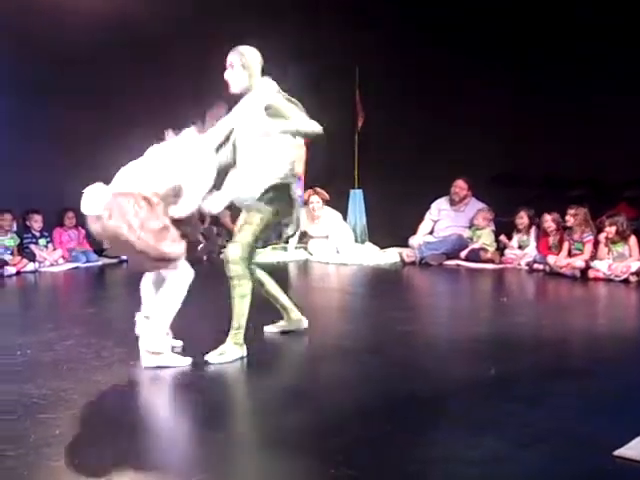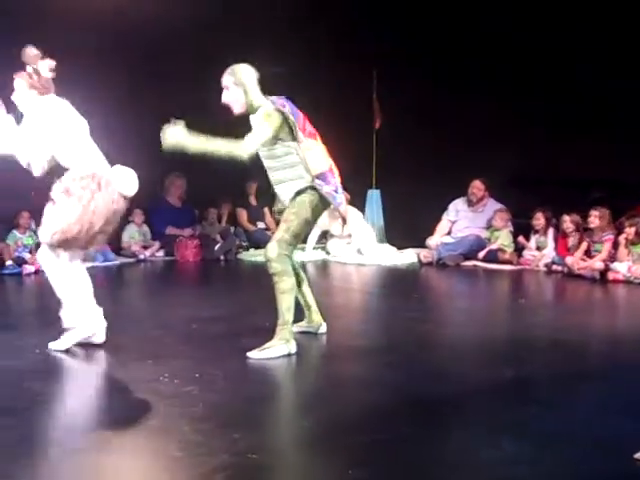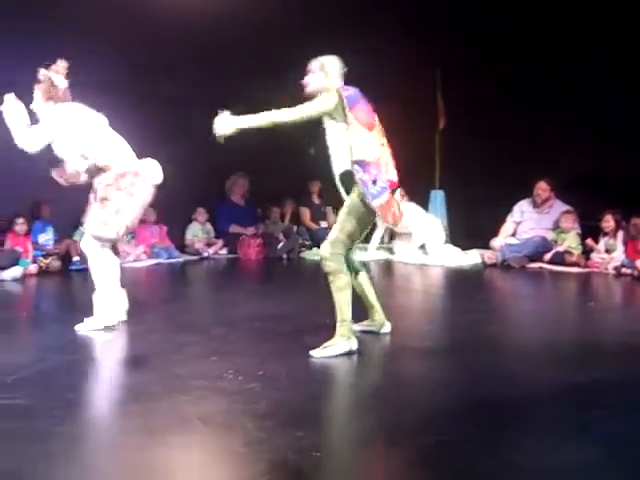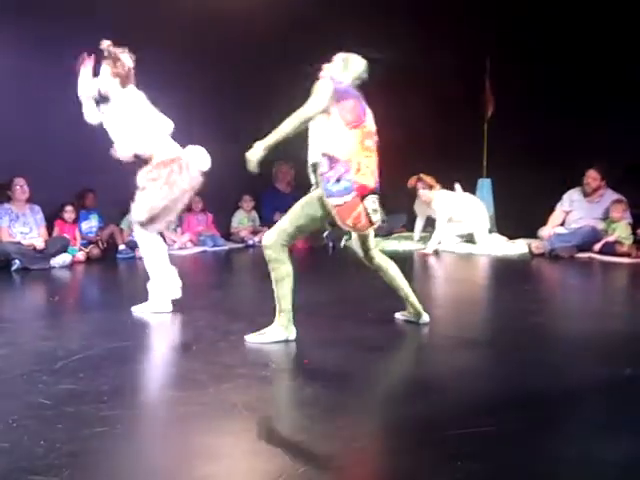
dt=0.7s
person 1, frame 1
left shoulder: (271, 100)
right shoulder: (243, 108)
left elbow: (314, 127)
right elbow: (231, 150)
left wrist: (282, 127)
left hip: (273, 191)
right hip: (252, 194)
left knee: (236, 255)
right knee: (239, 259)
left ankle: (236, 342)
right ankle: (293, 316)
person 1, frame 2
left shoulder: (270, 114)
right shoulder: (264, 112)
left elbow: (244, 150)
left wrist: (191, 141)
right wrist: (282, 197)
left hip: (311, 190)
right hip: (301, 190)
left knee: (276, 251)
right knee: (282, 253)
left ankle: (283, 338)
right ankle: (313, 318)
person 1, frame 3
left shoulder: (334, 96)
right shoulder: (350, 100)
left elbow: (287, 115)
left wrist: (238, 122)
left hip: (367, 184)
right hip: (373, 184)
left knee: (331, 251)
right knee: (341, 252)
left ankle: (344, 336)
right ankle: (377, 318)
person 1, frame 4
left shoulder: (329, 86)
right shoulder: (359, 102)
left elbow: (307, 112)
left wrist: (263, 145)
left hip: (337, 185)
right hip: (361, 186)
left knee: (274, 240)
right knee: (368, 253)
left ankle: (284, 324)
right ankle: (415, 310)
person 2, frame 1
right shoulder: (204, 157)
right elbow: (186, 207)
left hip: (107, 207)
right hip: (132, 213)
left knee: (157, 266)
right knee: (180, 274)
left ankle: (149, 331)
right ankle: (154, 347)
person 2, frame 2
left shoulder: (39, 110)
right shoulder: (58, 108)
left elbow: (37, 164)
left hip: (85, 187)
right hip: (101, 186)
left knee: (51, 254)
right knee: (66, 256)
left ankle: (79, 322)
right ankle: (91, 324)
person 2, frame 3
left shoulder: (60, 118)
right shoulder: (68, 116)
left elbow: (30, 143)
left hip: (123, 180)
right hip: (115, 180)
left knee: (95, 245)
right knee: (95, 244)
left ankle: (106, 312)
right ankle: (115, 307)
person 2, frame 4
left shoulder: (125, 102)
right shoulder: (120, 103)
left elbow: (164, 127)
right elbow: (93, 116)
left wrist: (127, 150)
right wrist: (85, 77)
left hip: (168, 168)
right hip: (172, 167)
left knee: (142, 230)
right knee: (148, 230)
left ankle: (160, 297)
right ankle: (168, 287)
